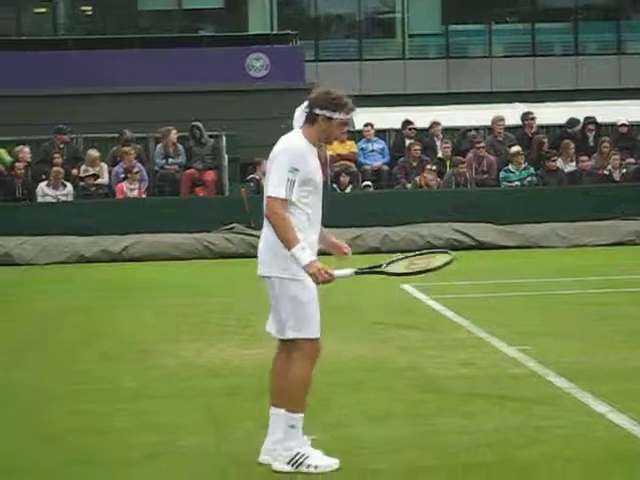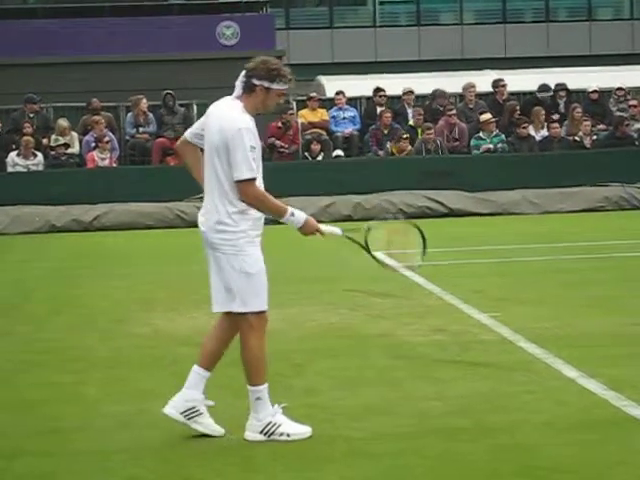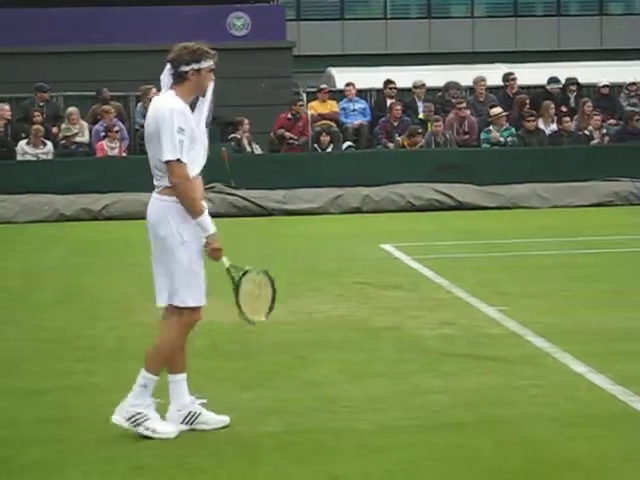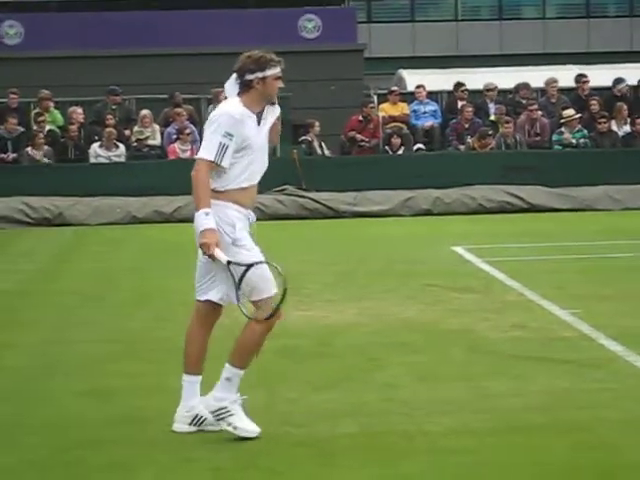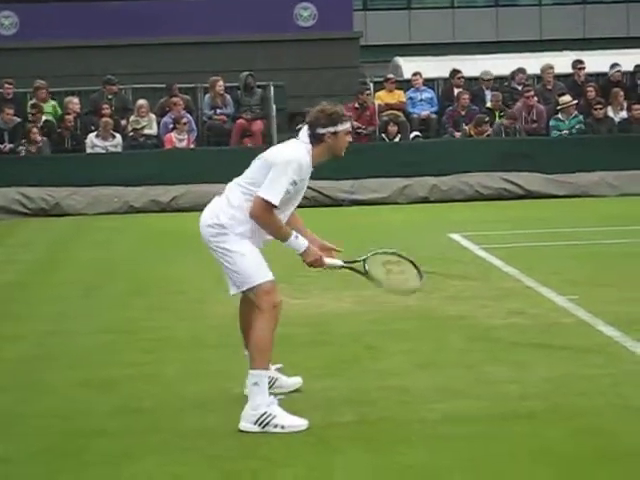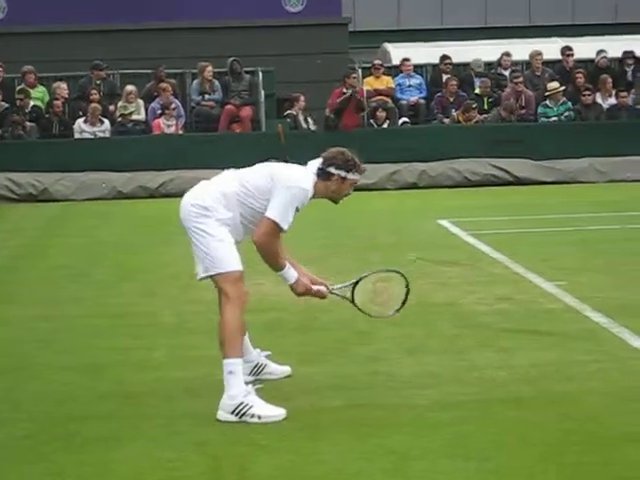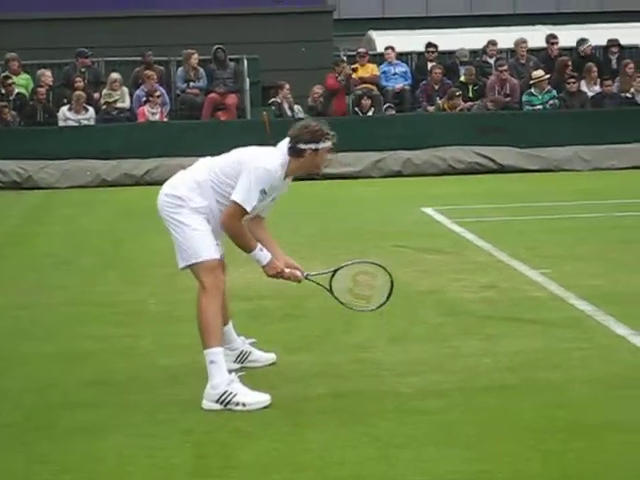
dt=0.7s
person 1, frame 1
left shoulder: (304, 147)
right shoulder: (293, 150)
right elbow: (274, 209)
left wrist: (325, 240)
right wrist: (304, 258)
left hip: (292, 260)
right hip: (288, 262)
left knee: (289, 346)
right knee: (306, 347)
left ankle: (278, 440)
right ankle: (290, 447)
person 1, frame 2
left shoulder: (221, 108)
right shoulder: (240, 126)
left elbow: (185, 145)
right elbow: (249, 193)
right wrist: (296, 218)
left hip: (223, 225)
right hip: (235, 232)
left knee: (233, 316)
right knee: (253, 320)
left ankle: (189, 399)
right ankle: (262, 417)
person 1, frame 3
left shoulder: (176, 106)
right shoulder: (171, 110)
right elbow: (177, 176)
right wrist: (208, 227)
left hip: (179, 215)
right hip: (177, 215)
left knee: (182, 311)
right knee: (184, 313)
left ankle: (181, 406)
right ankle: (135, 405)
person 1, frame 4
left shoulder: (250, 116)
right shoulder: (230, 116)
left elbow: (259, 153)
right elbow: (200, 171)
left wrist: (275, 117)
right wrist: (206, 224)
left hip: (232, 219)
right hip: (224, 219)
left knee: (206, 312)
right knee: (268, 307)
left ankle: (190, 408)
right ankle: (223, 396)
person 1, frame 5
left shoulder: (301, 155)
right shoulder: (295, 160)
left elbow: (282, 209)
right elbow: (259, 211)
left wrist: (314, 241)
right wrist: (301, 245)
left hip: (230, 223)
right hip: (226, 225)
left knee: (254, 298)
right knee: (269, 302)
left ankle: (261, 374)
right ankle: (258, 409)
person 1, frame 6
left shoulder: (297, 181)
right shoulder: (299, 186)
left elbow: (269, 236)
right elbow: (262, 239)
left wrist: (301, 273)
right wrist: (291, 277)
left hip: (205, 207)
right hip: (206, 211)
left knee: (231, 286)
right knee: (234, 293)
left ankle: (247, 360)
right ankle: (235, 397)
person 1, frame 7
left shoulder: (282, 174)
right shoulder: (267, 168)
left elbow: (254, 219)
right elbow: (230, 221)
left wrist: (280, 257)
right wrist: (263, 258)
left hip: (193, 202)
right hip: (182, 200)
left knee: (216, 274)
right knee: (212, 282)
left ankle: (232, 348)
right ankle: (219, 386)
